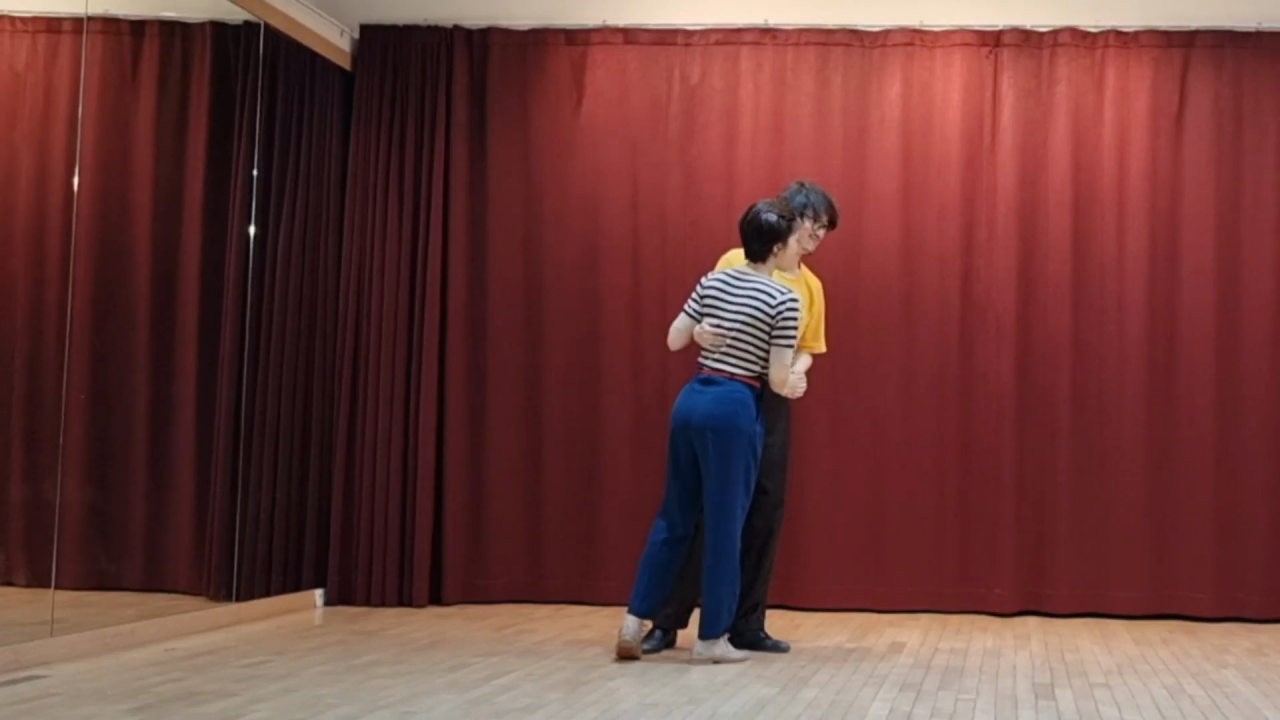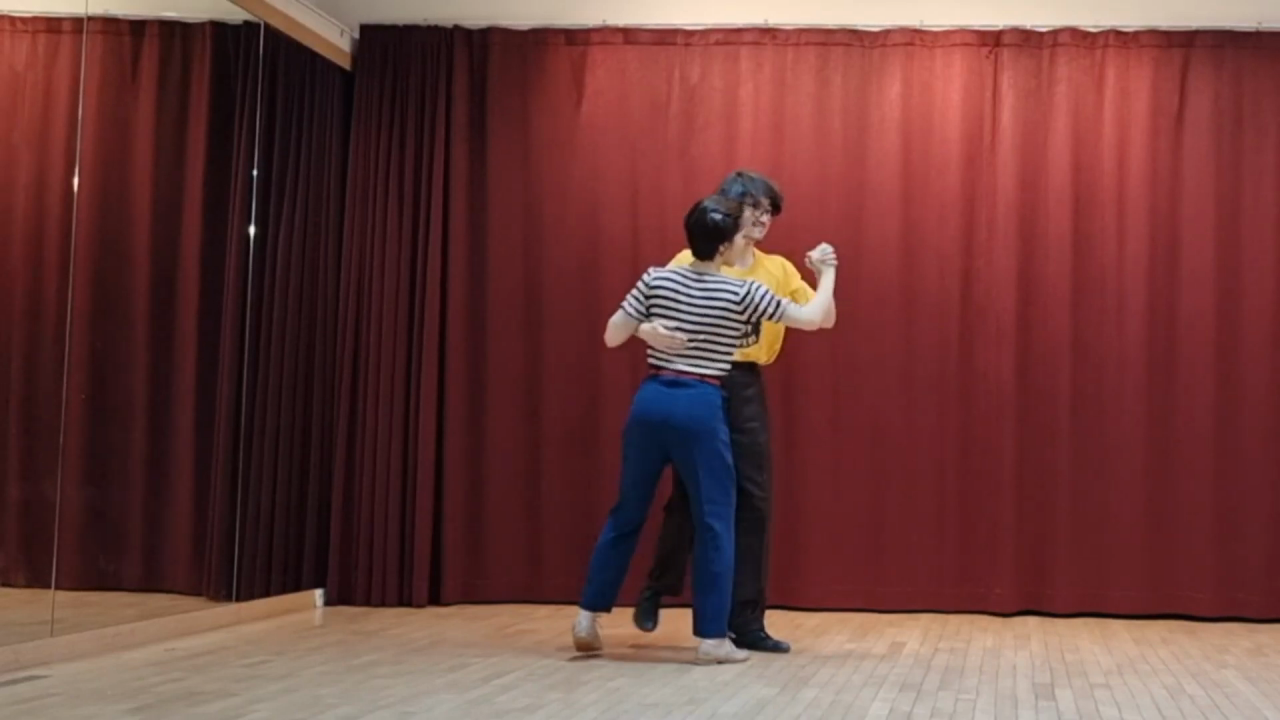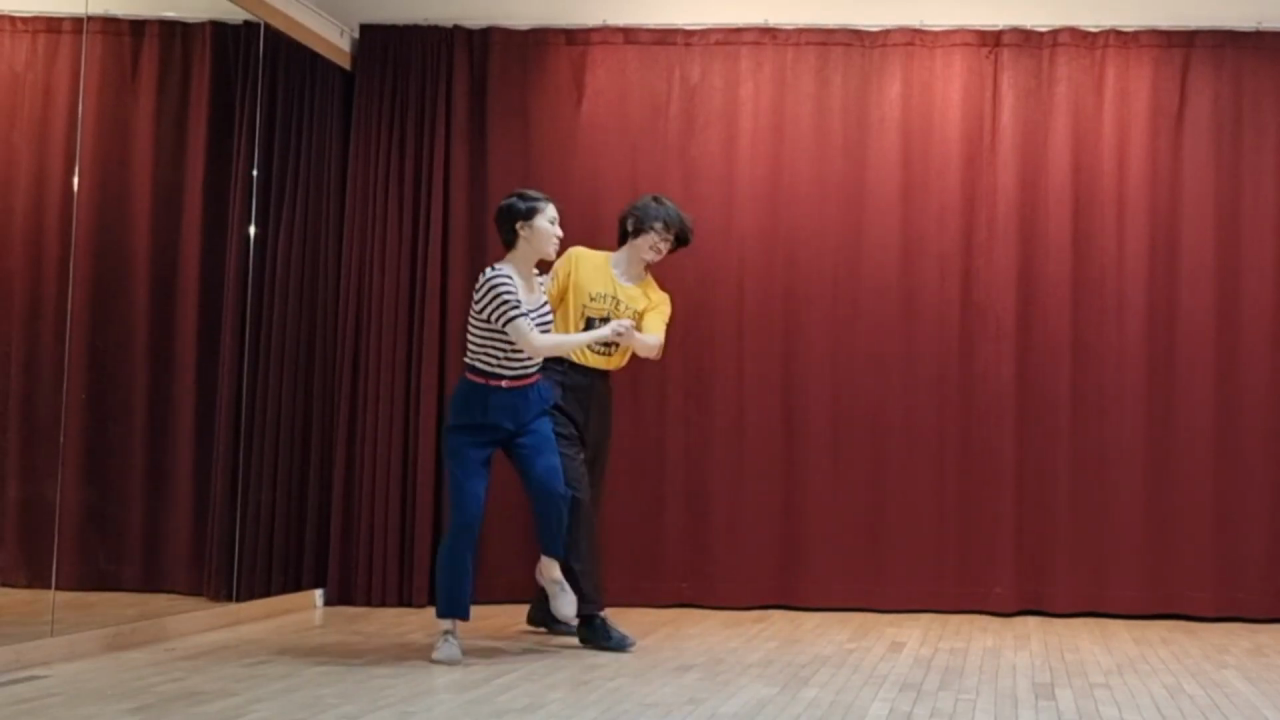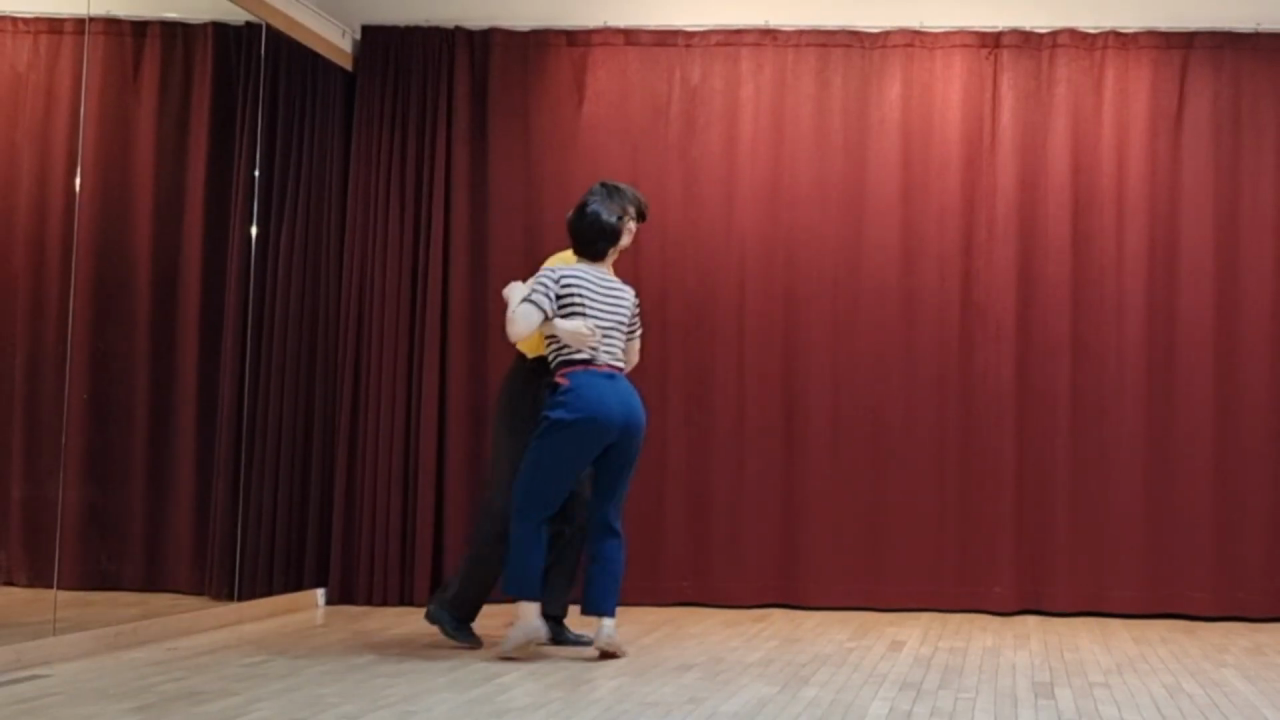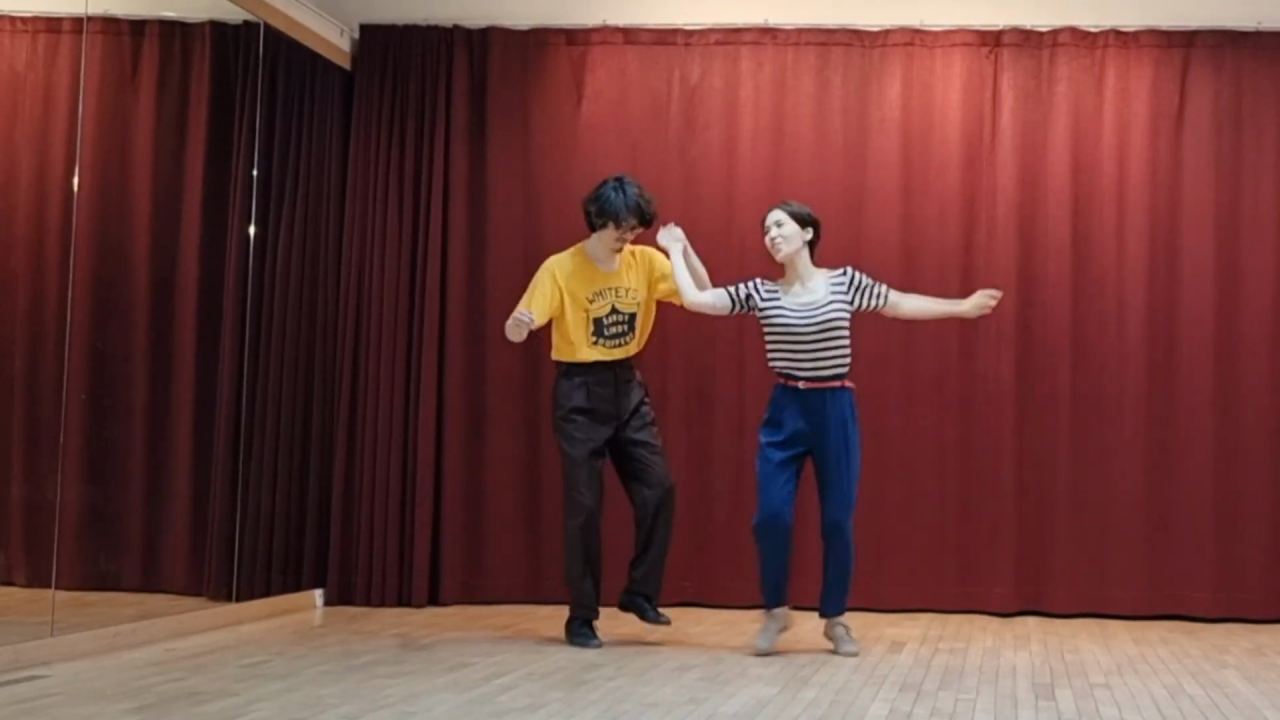
dt=1s
person 1, frame 1
left shoulder: (812, 287)
right shoulder: (737, 262)
left elbow: (806, 349)
right elbow: (700, 318)
left wrist: (794, 374)
right wrist: (699, 332)
left hip: (772, 405)
left knee: (764, 512)
left ankle: (747, 624)
right ankle: (667, 621)
person 1, frame 2
left shoulder: (778, 269)
right shoulder: (692, 261)
left elbow: (823, 320)
left wrist: (826, 275)
right wrist: (648, 328)
left hip: (748, 391)
left knee: (754, 506)
right knee: (689, 496)
left ankle: (746, 623)
right ankle: (657, 590)
person 1, frame 3
left shoulder: (656, 300)
right shoulder: (578, 261)
left elbow: (653, 348)
left wrist: (631, 337)
left hip: (598, 394)
right hip: (555, 384)
left knee: (582, 500)
right knee: (573, 494)
left ankle: (547, 606)
right ankle: (590, 614)
person 1, frame 4
right shoulder: (566, 265)
right wrist: (558, 326)
right hip: (531, 387)
left knee: (572, 509)
right knee: (510, 505)
left ankle: (548, 616)
right ankle: (452, 607)
person 1, frame 5
left shoulder: (645, 260)
right shoulder: (559, 268)
left elbow: (703, 293)
right elbow: (515, 330)
left wrist: (683, 250)
right wrist: (522, 324)
left hip: (628, 387)
right hip: (578, 392)
left knee: (657, 487)
right knee: (584, 505)
left ankle: (641, 593)
right ankle: (581, 616)
person 2, frame 1
left shoulder: (712, 281)
right shoulder: (783, 300)
left elbow: (675, 340)
right elbow: (776, 378)
right wrist: (793, 387)
left hip: (691, 399)
right hip: (733, 409)
left knee: (675, 515)
right knee: (724, 521)
left ankle: (634, 621)
right ankle: (711, 637)
person 2, frame 2
left shoulder: (655, 279)
right shoulder: (742, 293)
left elbow: (612, 336)
right elbow: (810, 318)
right wrist: (827, 275)
left hip: (650, 402)
right hip: (700, 409)
left knee: (627, 515)
right knee: (715, 525)
left ankle: (587, 618)
right ankle: (711, 637)
person 2, frame 3
left shoulder: (537, 283)
right shoulder: (496, 282)
right elbow: (532, 344)
right wrist: (603, 333)
left hip: (528, 403)
right hip: (476, 409)
left knee: (551, 487)
right knee: (466, 515)
left ankle: (550, 568)
right ankle: (448, 626)
person 2, frame 4
left shoulder: (557, 276)
right shoulder: (626, 295)
left elbow: (519, 330)
left wrist: (514, 297)
left hip: (580, 399)
right hip: (628, 401)
left knee: (531, 508)
right knee: (606, 519)
left ankle: (527, 618)
right ankle: (605, 624)
person 2, frame 5
left shoulder: (846, 283)
right shoulder: (760, 292)
left elbow: (901, 304)
right elbow: (695, 300)
left wrist: (960, 307)
right wrist: (676, 255)
left hip: (836, 410)
right hip: (785, 411)
left knee: (836, 523)
right knee: (772, 518)
left ankle: (834, 621)
right ankle: (775, 611)
